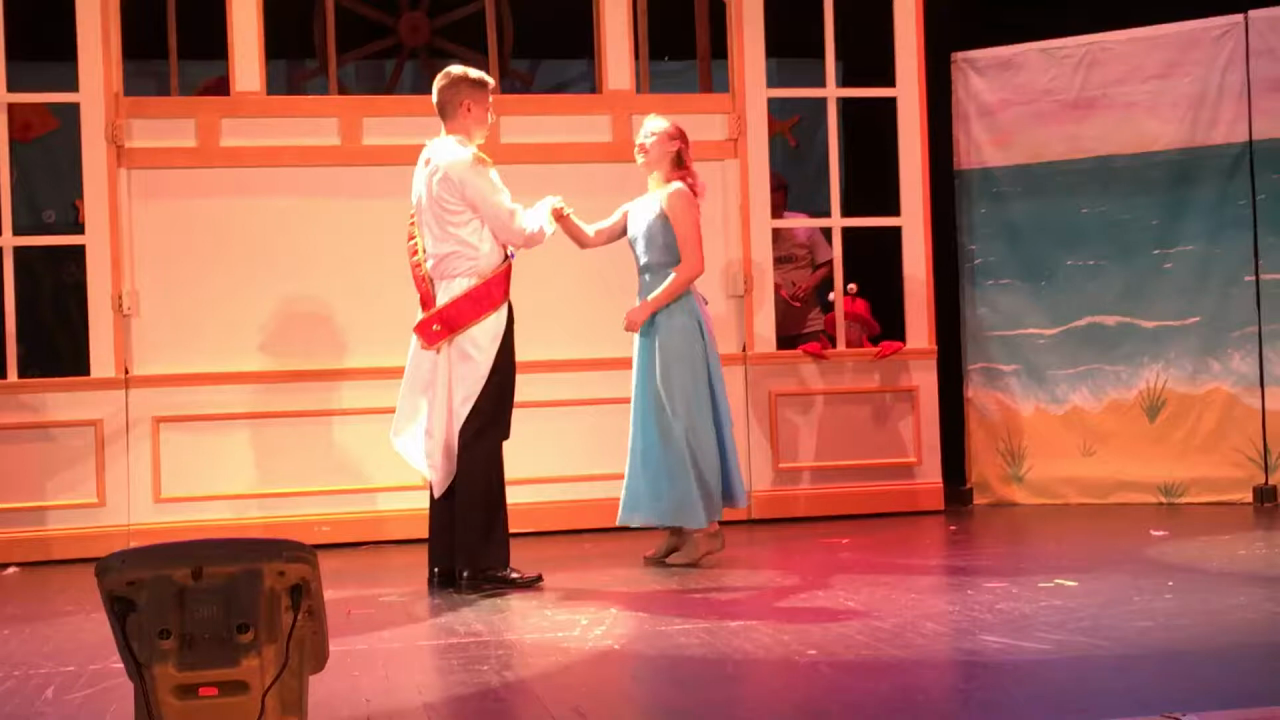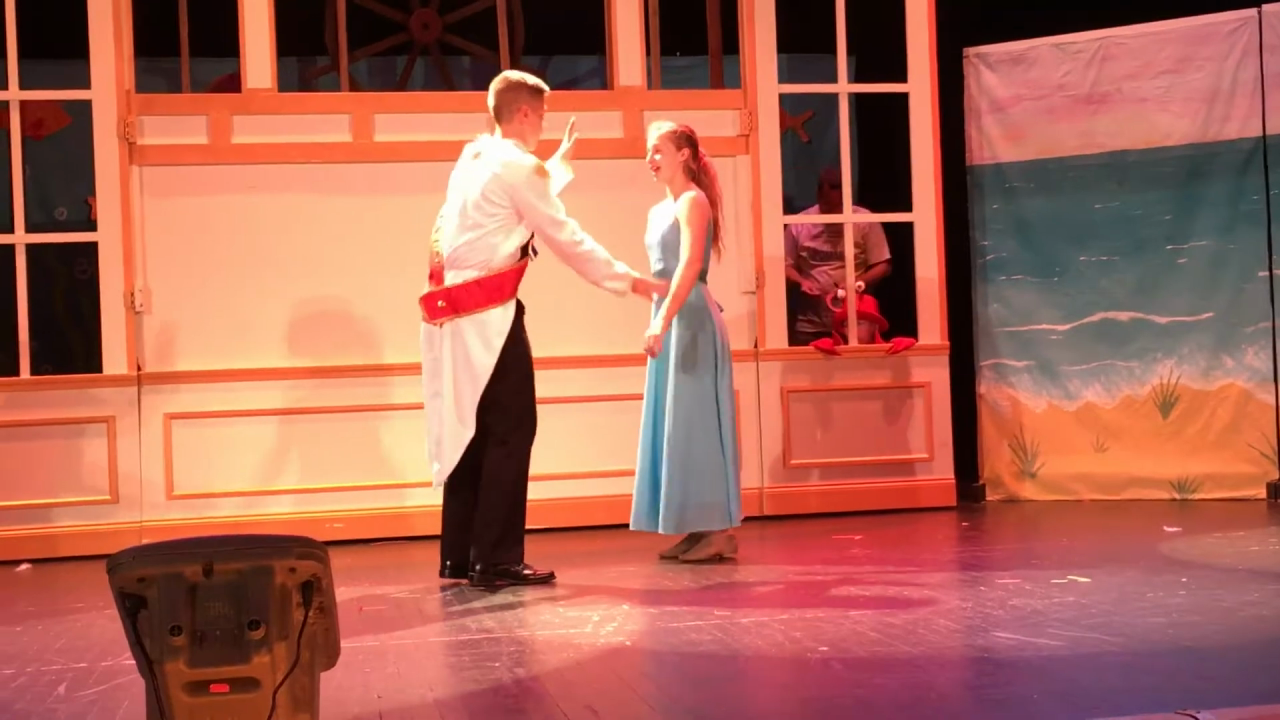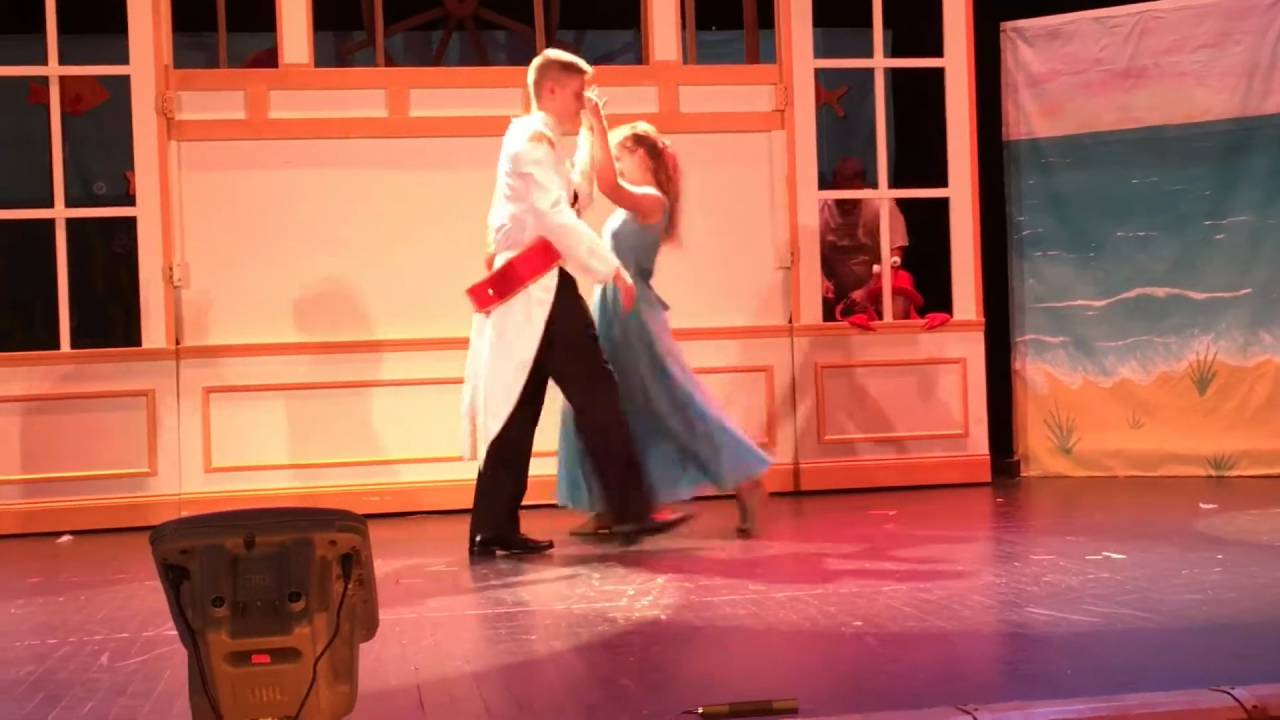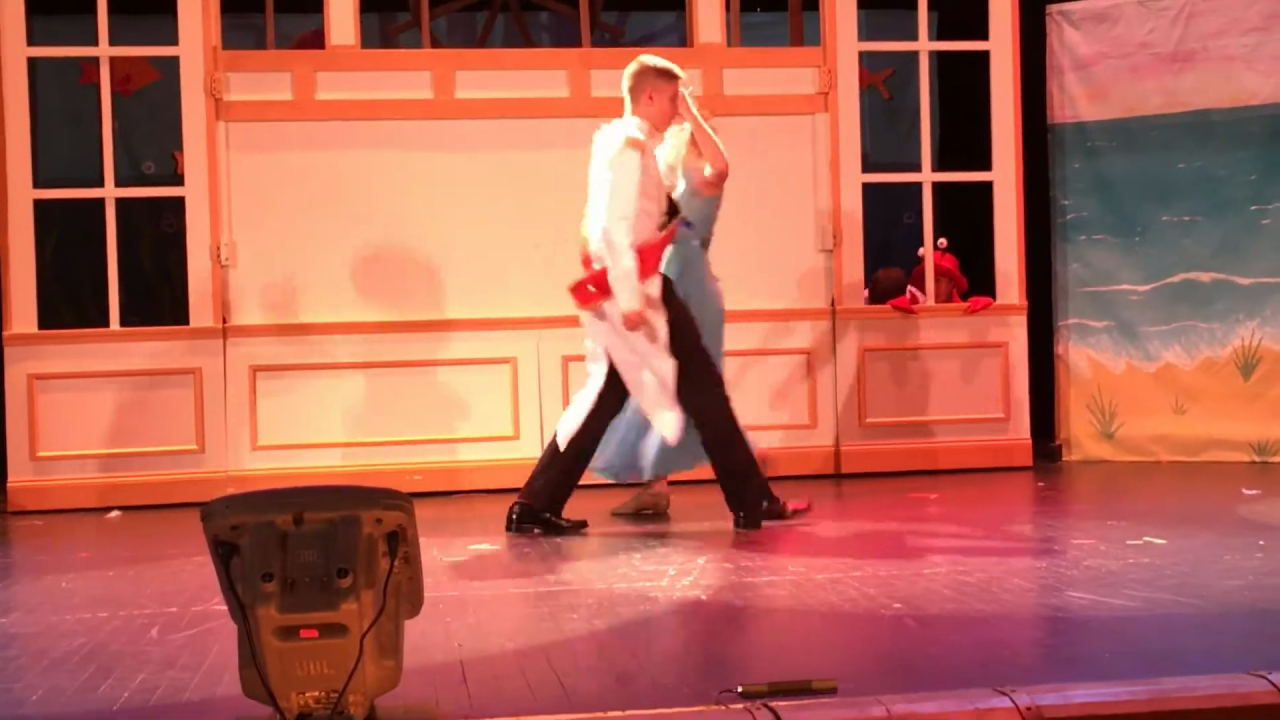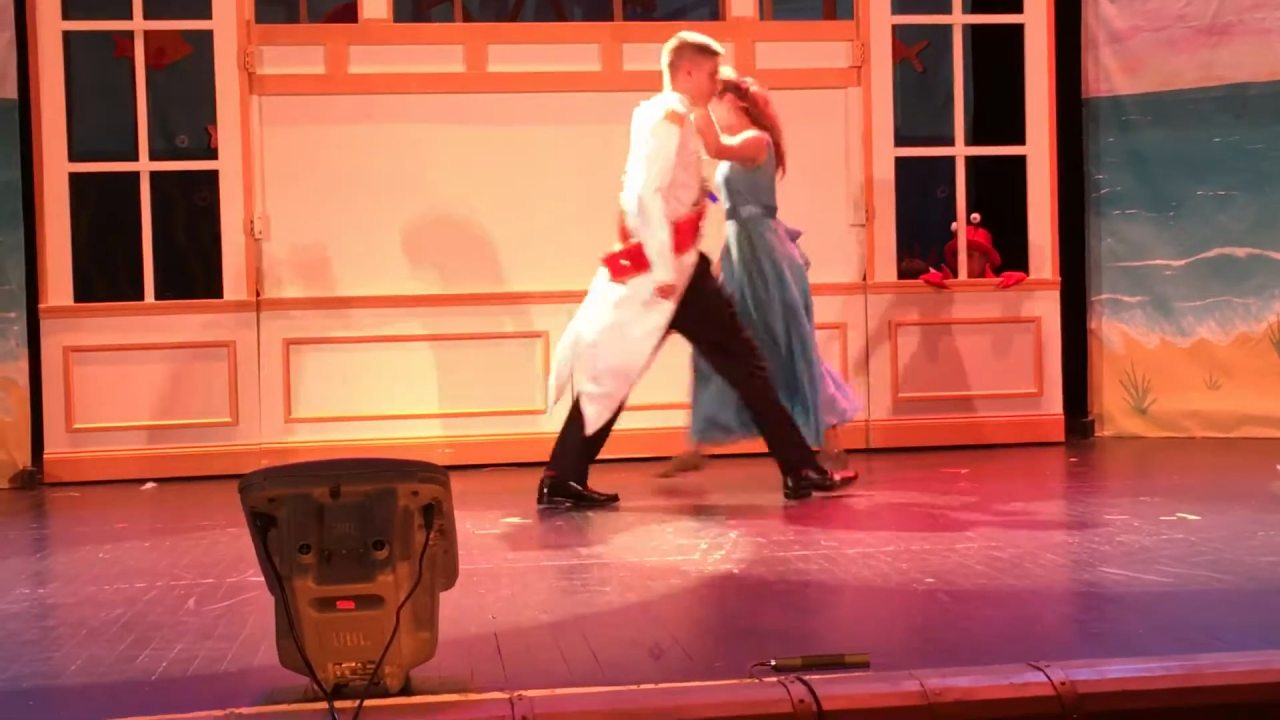
dt=1s
person 1, frame 1
left shoulder: (430, 162)
right shoulder: (466, 162)
right elbow: (518, 231)
left wrist: (526, 217)
right wrist: (546, 211)
left hip: (450, 309)
right hip: (478, 311)
left knee: (451, 436)
right knee: (482, 436)
left ankle: (448, 563)
right ankle: (481, 564)
person 1, frame 2
left shoulder: (476, 155)
right shoulder: (517, 165)
right elbow: (565, 239)
left wrist: (561, 161)
right wrist: (625, 278)
left hip: (459, 307)
right hip: (488, 310)
left knee: (470, 429)
right knee: (510, 430)
left ankle: (460, 555)
right ankle: (496, 559)
person 1, frame 3
left shoulder: (531, 140)
right shoulder: (533, 139)
left elbow: (555, 206)
right elbow: (555, 216)
right wrist: (610, 267)
left hip: (524, 287)
right hip: (539, 285)
left knee: (517, 409)
right knee: (596, 392)
left ankle: (493, 529)
right ankle: (631, 509)
person 1, frame 4
left shoulder: (618, 142)
right shoulder: (628, 145)
right elbow: (616, 225)
right wrist: (630, 294)
left hip: (615, 289)
right hip: (630, 286)
left knee: (609, 397)
right knee: (701, 387)
left ankle: (537, 504)
right ankle: (751, 501)
person 1, frame 5
left shoulder: (660, 115)
right shoulder: (669, 118)
right elbow: (645, 195)
right wrist: (664, 269)
left hip: (669, 262)
right hip: (671, 263)
left knee: (614, 371)
right knee: (740, 359)
left ankle: (564, 479)
person 2, frame 1
left shoulder: (677, 194)
right shoulder: (637, 206)
left elbow: (692, 265)
right elbow: (592, 238)
left wrist: (645, 307)
right wrist: (564, 218)
left hip: (678, 317)
right hip: (654, 319)
left knee: (684, 418)
right knee: (659, 422)
left ankle: (706, 525)
right ankle: (681, 525)
person 2, frame 2
left shoulder: (694, 201)
right shoulder: (658, 210)
left elbow: (690, 266)
left wrist: (661, 322)
right wrist: (657, 324)
left hip: (690, 319)
right hip: (667, 320)
left knee: (696, 422)
right knee: (672, 425)
left ankle: (719, 529)
right ankle: (698, 528)
person 2, frame 3
left shoulder: (651, 200)
right shoulder: (630, 207)
left elbow: (607, 186)
left wrist: (597, 127)
left hip: (632, 312)
right hip: (614, 312)
left knee: (676, 405)
right knee: (591, 411)
left ankle: (746, 483)
right ankle: (609, 509)
person 2, frame 4
left shoulder: (705, 179)
right shoulder: (669, 181)
left elbow: (721, 165)
left wrist: (690, 112)
left hip: (692, 287)
right hip: (670, 288)
right ankle: (653, 483)
person 2, frame 5
left shoulder: (755, 140)
right shoulder: (736, 150)
left elbow: (716, 147)
left wrist: (695, 105)
left hip: (766, 253)
right hip: (742, 254)
left knee: (793, 351)
left ankle: (829, 444)
right ankle: (699, 446)
